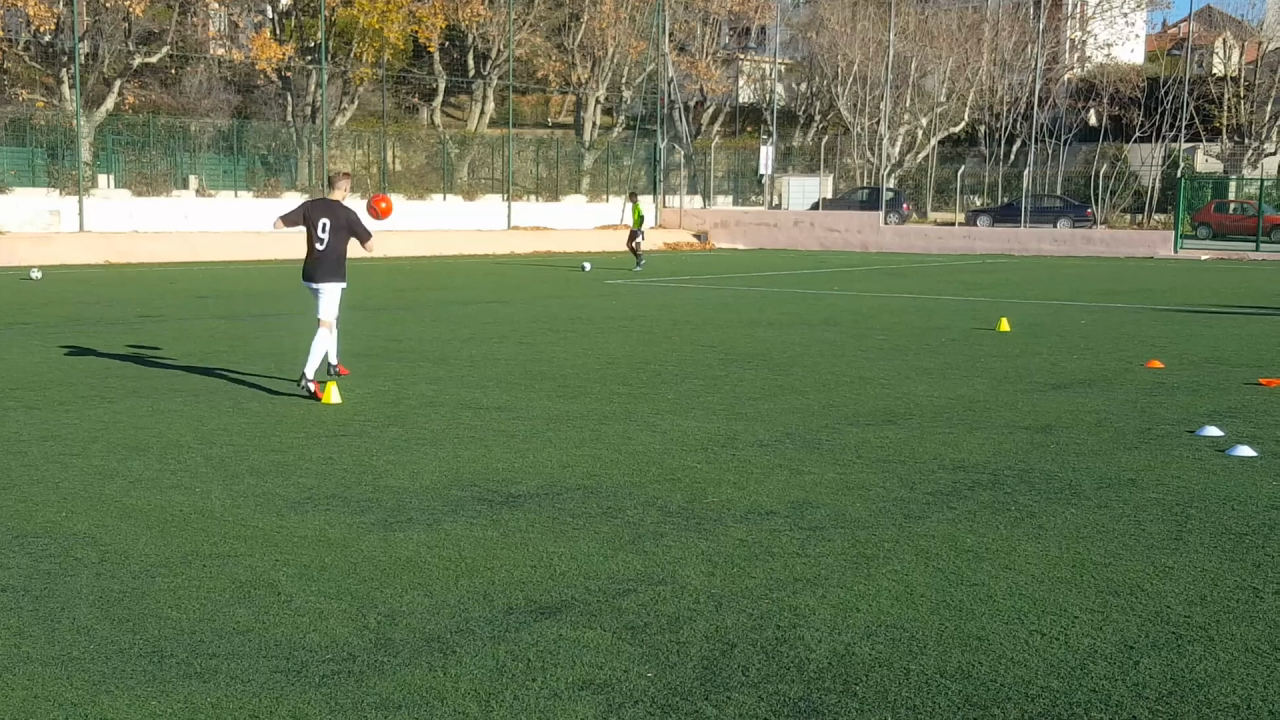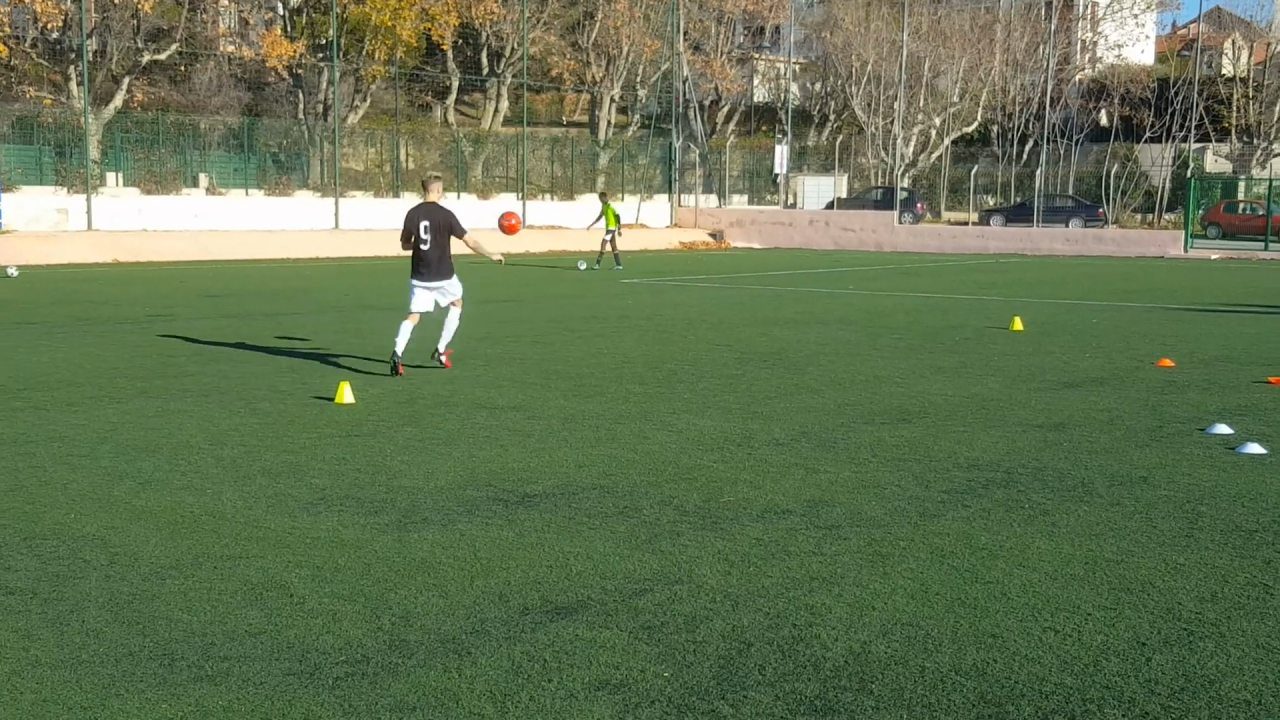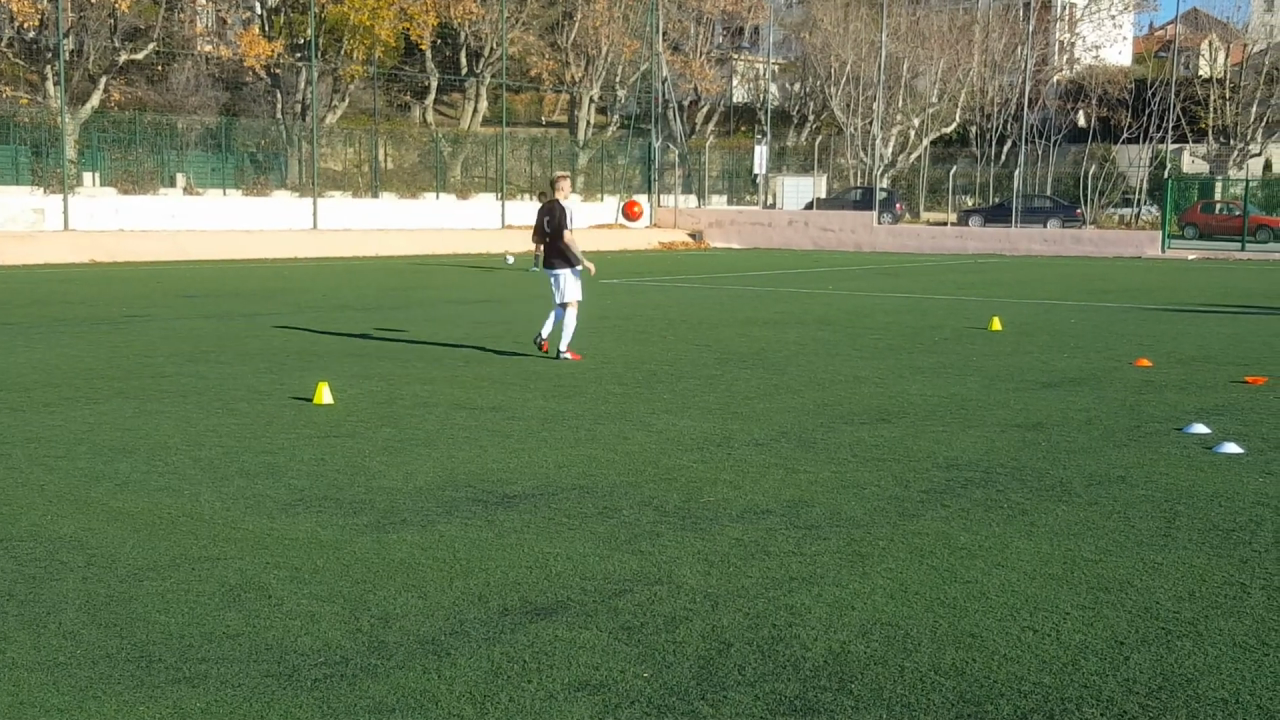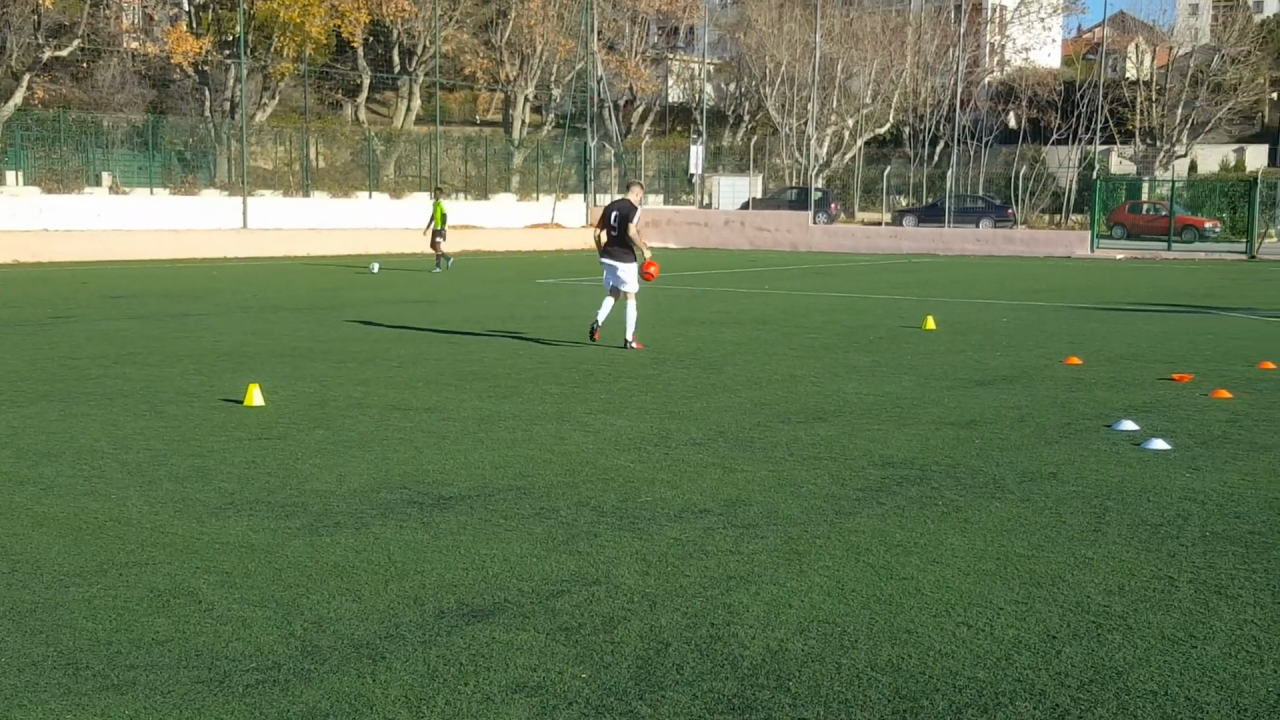
dt=0.7s
person 1, frame 1
left shoulder: (309, 206)
right shoulder: (348, 215)
left elbow: (278, 224)
right elbow: (369, 246)
left wrist: (304, 222)
right wrist: (358, 234)
left hip: (310, 275)
right hip: (332, 277)
left knee: (329, 318)
right knee: (325, 327)
left ankle: (333, 363)
right ankle: (308, 377)
person 1, frame 2
left shoulder: (412, 214)
right shoulder: (445, 214)
left elbow: (404, 244)
right elbow: (470, 241)
right wrist: (492, 255)
left hip: (419, 277)
right hip: (442, 276)
left knee: (413, 317)
right knee: (457, 303)
left ankle: (397, 355)
right ankle: (441, 350)
person 1, frame 3
left shoulder: (543, 209)
right shoulder: (563, 209)
left elbow: (537, 238)
right elbow: (567, 238)
right wrist: (585, 261)
left hip: (550, 265)
right hip: (566, 264)
left knee: (562, 305)
right knee: (572, 306)
left ankle: (544, 335)
right ankle: (563, 350)
person 1, frame 4
left shoulder: (611, 206)
right shoulder: (633, 209)
left elbow: (597, 232)
right elbow: (631, 231)
left wrist: (602, 252)
right wrist: (644, 249)
left hip: (608, 257)
right hip: (626, 257)
left knee: (613, 294)
right knee: (630, 297)
left ankle: (598, 321)
right ankle: (629, 339)
